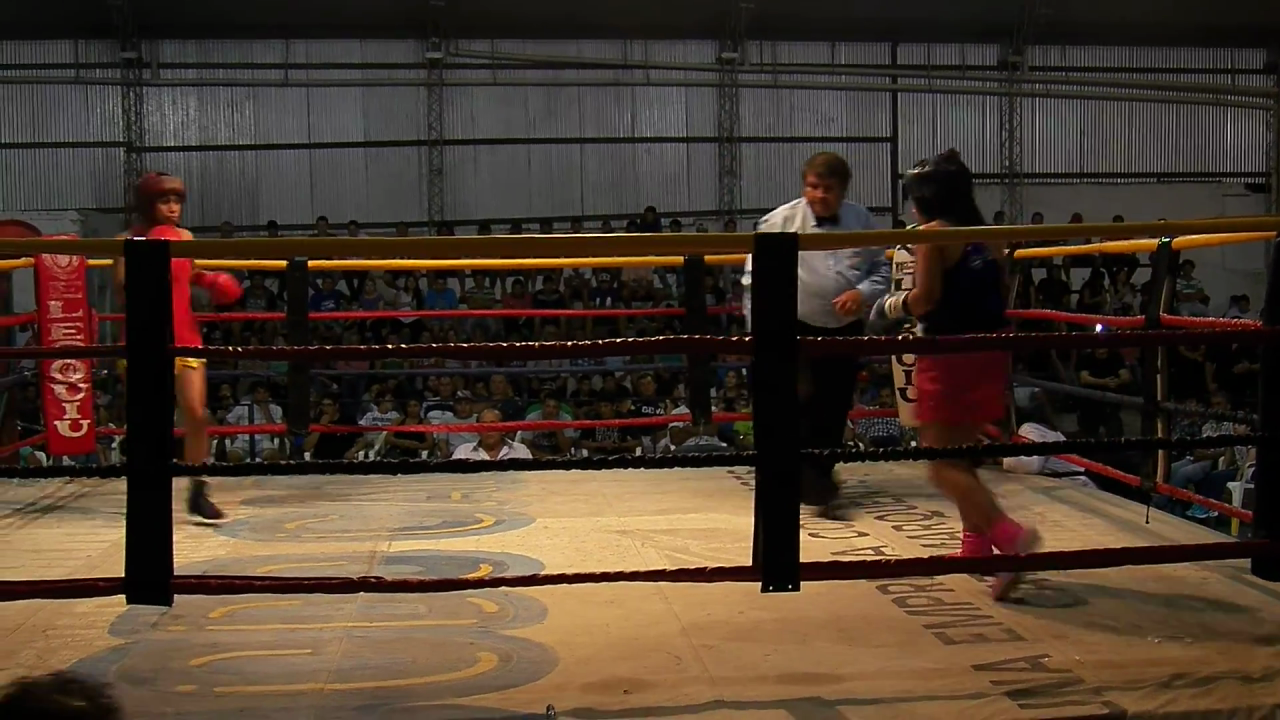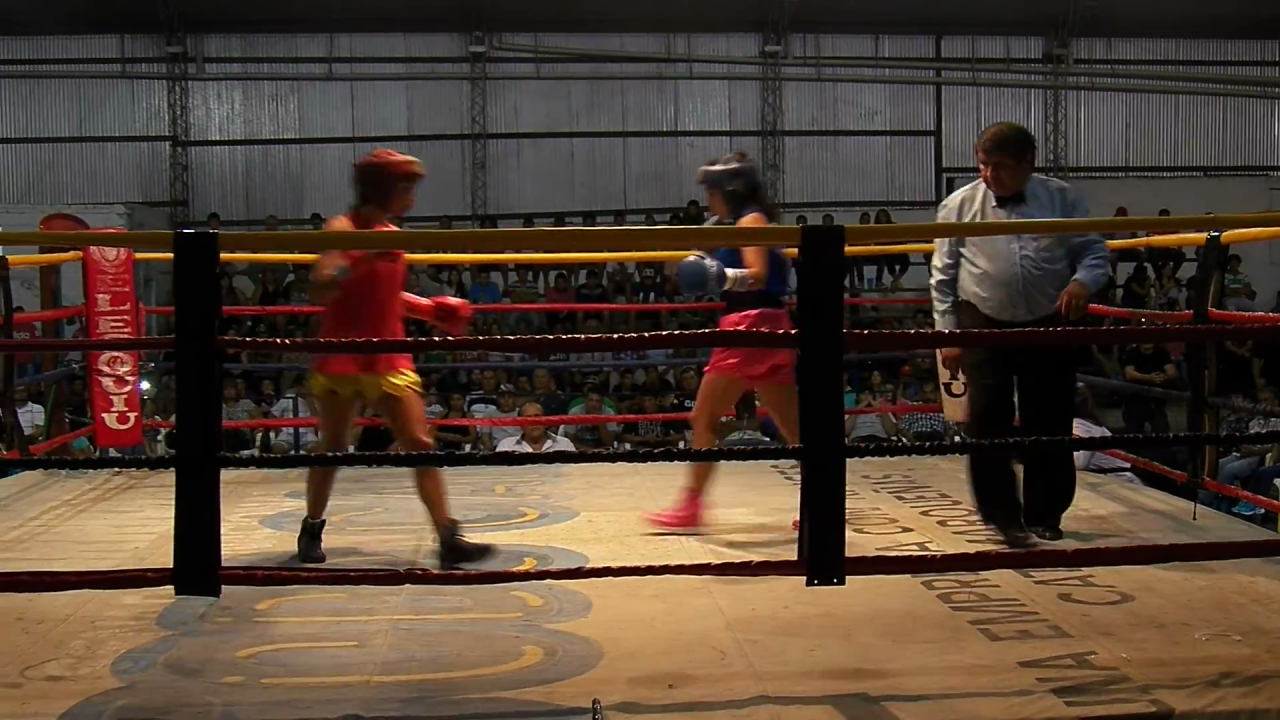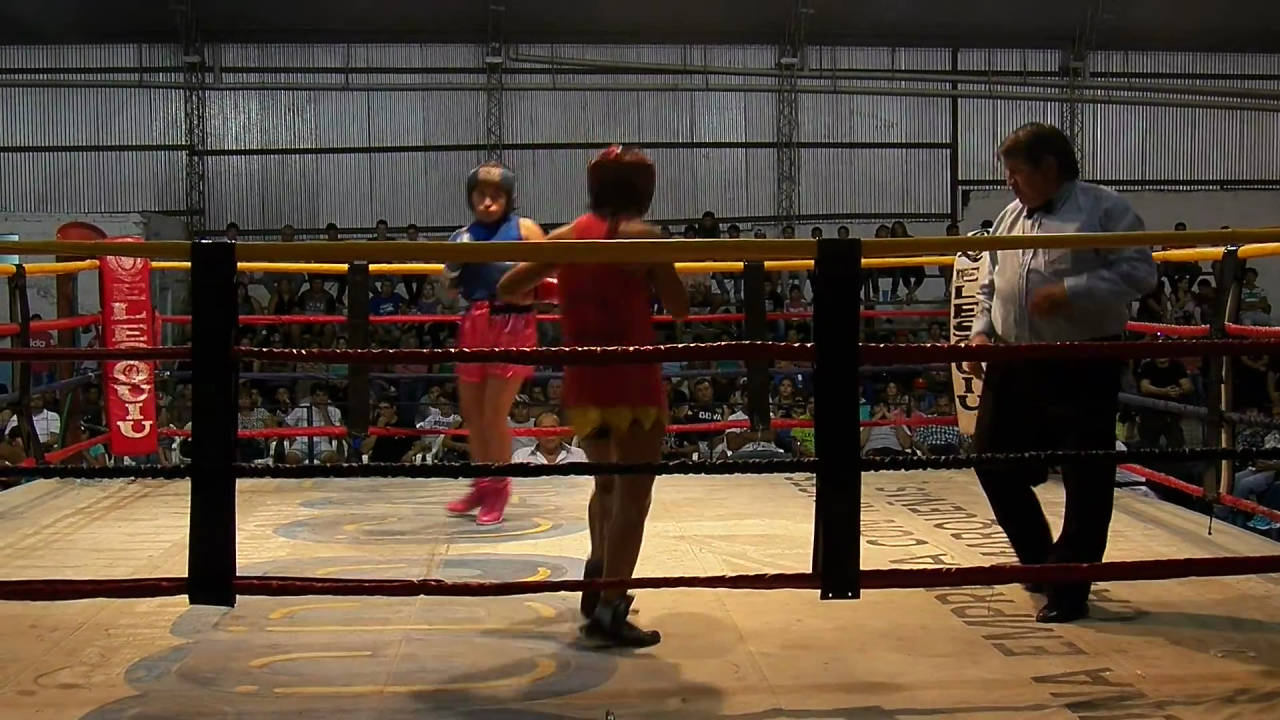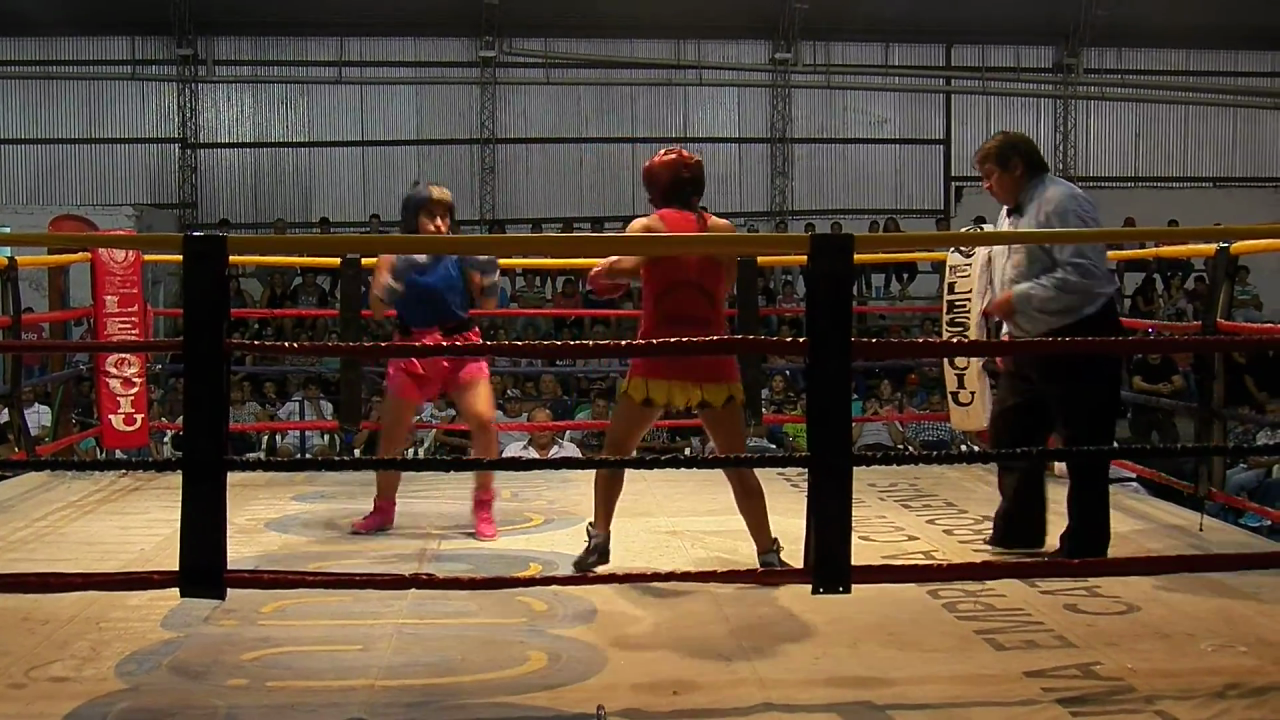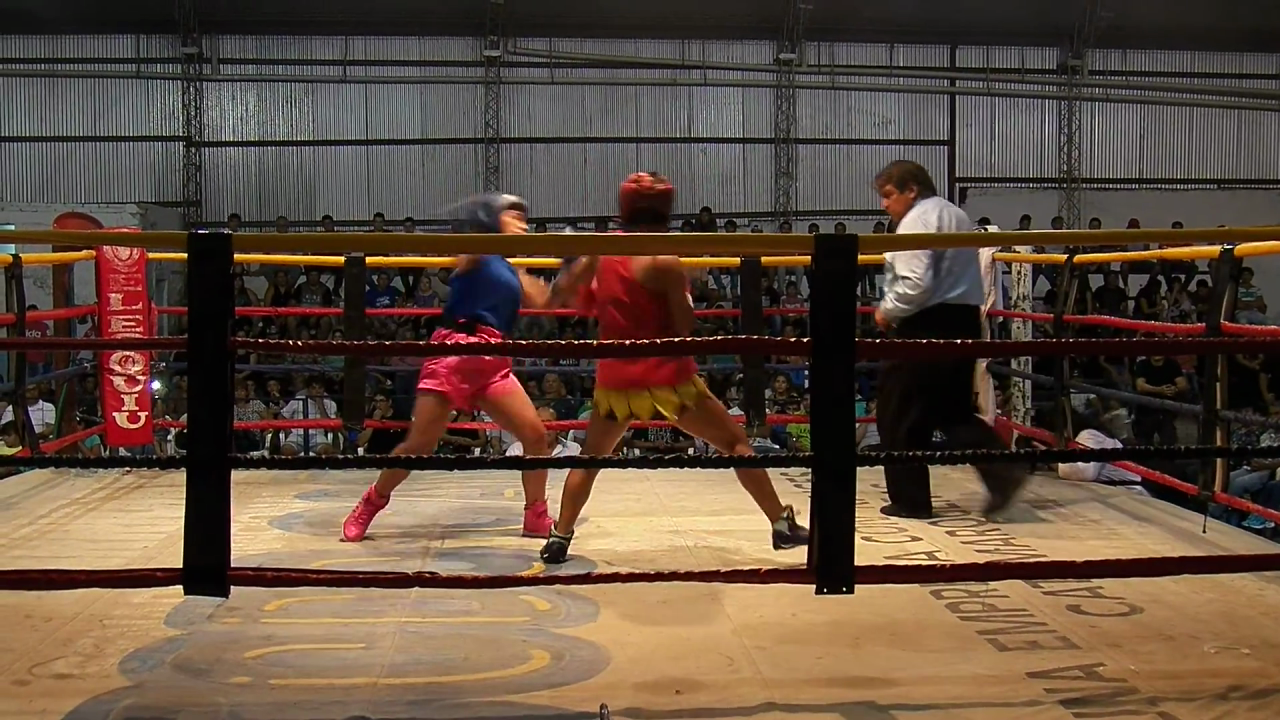
dt=1s
person 1, frame 1
left shoulder: (185, 238)
right elbow: (123, 285)
left wrist: (216, 280)
left hip: (185, 339)
left knee: (196, 415)
left ankle: (198, 492)
person 1, frame 2
left shoulder: (393, 236)
right shoulder: (341, 229)
right elbow: (320, 291)
left wrist: (431, 308)
right wrist: (359, 258)
left hip: (390, 359)
right hip: (342, 359)
left knee: (422, 445)
right knee: (332, 450)
left ankle: (450, 541)
right ankle: (311, 528)
person 1, frame 3
left shoulder: (564, 238)
right shoulder: (640, 237)
left elbow: (507, 289)
right elbow: (678, 307)
left hip: (582, 385)
right hip: (633, 384)
left knee: (609, 485)
right knee: (632, 498)
left ankle: (598, 578)
right ankle: (609, 609)
person 1, frame 4
left shoulder: (647, 227)
right shoulder: (724, 231)
left elbow: (623, 268)
left wrist: (602, 270)
left hip: (657, 364)
right hip: (713, 364)
left knee: (614, 450)
right knee: (738, 465)
left ankle: (598, 540)
right ankle: (769, 556)
person 1, frame 5
left shoulder: (601, 251)
right shoulder: (665, 262)
right elbow: (683, 328)
right wrist: (684, 295)
left hip: (614, 379)
right hip: (666, 377)
left knee: (590, 457)
right knee: (735, 442)
left ankle: (559, 538)
right ankle: (782, 524)
person 2, frame 1
left shoulder: (862, 221)
right shoulder: (781, 220)
left elbow: (882, 271)
right elbow: (754, 278)
left wrist: (863, 293)
left hip: (844, 331)
right hip: (794, 329)
left knee: (833, 413)
right knee: (806, 403)
left ankle: (813, 485)
right ankle: (819, 490)
person 2, frame 2
left shoulder: (1061, 198)
right shoulder: (960, 205)
left elbow: (1094, 251)
right elbow: (943, 276)
left wrist: (1082, 281)
right wrist: (948, 332)
left hip: (1047, 327)
right hip: (985, 327)
left knee: (1049, 424)
right knee: (989, 418)
left ankle: (1044, 513)
right ankle: (1003, 512)
person 2, frame 3
left shoulder: (1104, 209)
right shoulder: (1011, 217)
left elbow: (1138, 271)
right elbow: (992, 286)
left wrist: (1072, 291)
right wrist: (982, 331)
left hip: (1082, 368)
right hip: (1013, 364)
left knee: (1085, 479)
right knee: (995, 461)
left ankle: (1068, 587)
right ankle: (1038, 559)
person 2, frame 4
left shoulder: (1062, 203)
right shoulder: (1011, 212)
left elbow: (1083, 276)
left wrist: (1020, 297)
right wrist: (1011, 331)
left hip: (1080, 342)
right hip: (1030, 345)
left knee: (1084, 447)
right knee: (1011, 433)
left ankle: (1084, 547)
right ankle: (1018, 530)
person 2, frame 5
left shoulder: (916, 223)
right shoulder: (957, 217)
left elbow: (917, 285)
left wrist: (886, 311)
left hip: (927, 327)
right hip: (963, 322)
left knee: (900, 416)
right knee: (955, 413)
left ankle: (909, 498)
right ankle: (1002, 475)
person 3, frame 1
left shoulder: (933, 235)
right shoulder: (986, 238)
left elbow: (925, 300)
right elbow: (994, 300)
left wrist: (890, 305)
left hip: (951, 355)
right hip: (989, 351)
left knee: (944, 468)
right knee: (958, 455)
left ankle: (1012, 537)
right ankle: (978, 547)
person 3, frame 2
left shoulder: (750, 222)
right shoulder: (746, 224)
left elbow: (758, 276)
left wrist: (722, 276)
left hip: (751, 326)
right hip: (770, 327)
left knee: (702, 419)
right knee: (789, 422)
left ankle: (691, 507)
person 3, frame 3
left shoulder: (525, 230)
right shoulder: (466, 235)
right elbow: (455, 288)
right wrist: (453, 266)
left hip: (512, 326)
right hip: (474, 326)
left knee: (493, 417)
right knee: (471, 413)
left ankle: (498, 489)
right ankle: (482, 487)
person 3, frame 4
left shoulder: (459, 253)
right shoulder: (394, 255)
left elbow: (487, 303)
right elbow: (378, 310)
left wrist: (489, 272)
right wrist: (397, 277)
left hip: (460, 347)
left knee: (484, 422)
right knee: (393, 435)
left ankle: (482, 508)
right ankle: (383, 510)
person 3, frame 5
left shoulder: (511, 271)
right shoulder: (474, 253)
left elbow: (545, 301)
left wrist: (574, 265)
left hip: (493, 362)
right hip: (454, 354)
left knee: (536, 435)
right knee: (420, 444)
left ankle: (536, 516)
right ankle: (371, 504)
